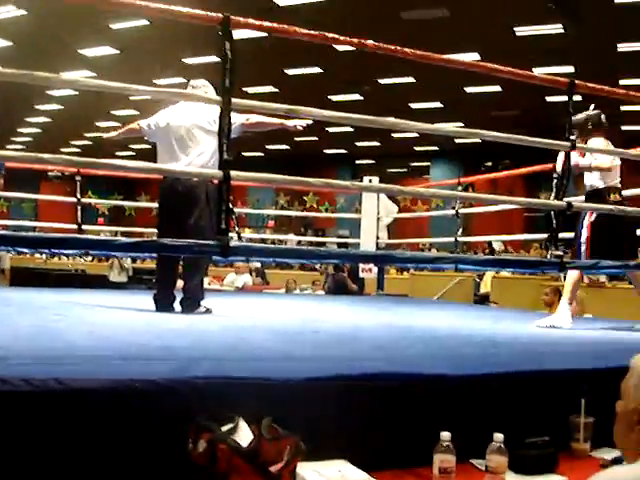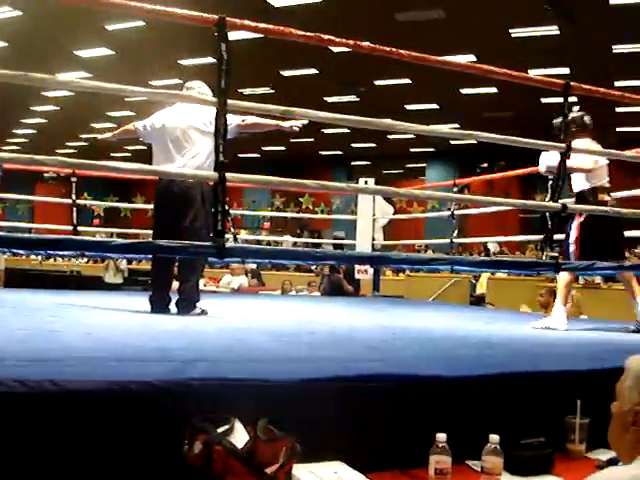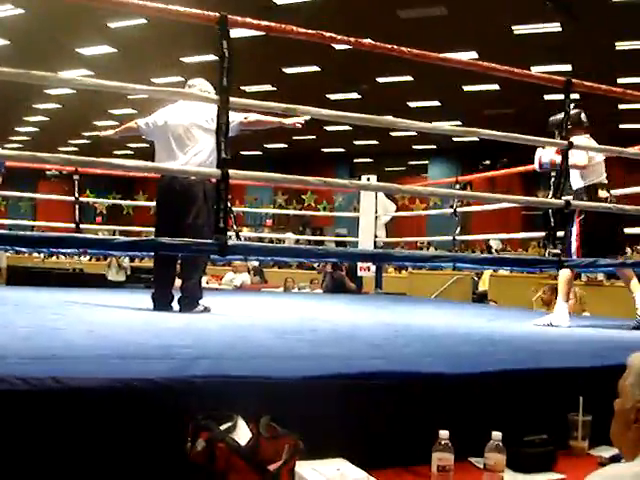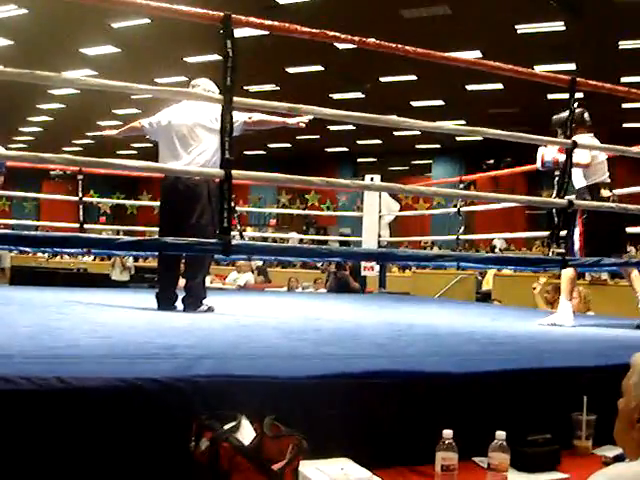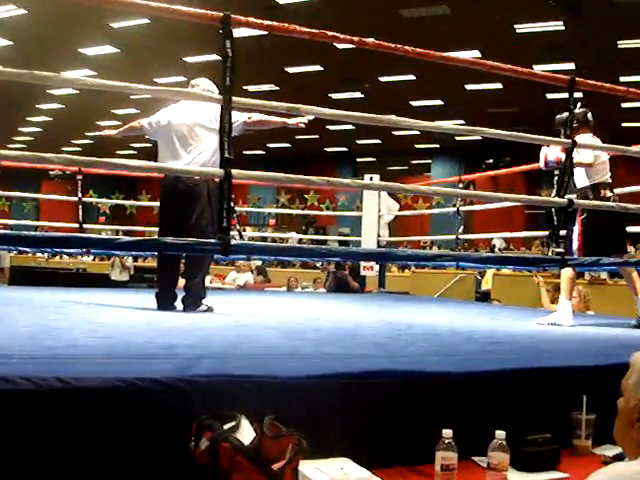
dt=0.1s
person 1, frame 1
left shoulder: (167, 114)
right shoulder: (213, 114)
left elbow: (138, 127)
right elbow: (249, 121)
left wrist: (116, 134)
right wrist: (285, 123)
left hip: (170, 184)
right hip: (199, 184)
left knee: (168, 241)
right knee: (199, 242)
left ankle: (163, 301)
right ankle: (191, 302)
person 1, frame 2
left shoulder: (162, 116)
right shoulder: (209, 115)
left elbow: (134, 128)
right elbow: (245, 123)
left wrist: (111, 135)
right wrist: (281, 124)
left hip: (166, 185)
right hip: (194, 186)
left knee: (163, 242)
right knee: (194, 243)
left ankle: (159, 302)
right ankle: (187, 303)
person 1, frame 3
left shoulder: (164, 113)
right shoulder: (210, 112)
left elbow: (136, 126)
right elbow: (247, 120)
left wrist: (114, 133)
right wrist: (283, 122)
left hip: (168, 182)
right hip: (196, 183)
left knee: (165, 239)
right knee: (197, 240)
left ankle: (161, 299)
right ankle: (190, 301)
person 1, frame 4
left shoulder: (168, 114)
right shoulder: (214, 112)
left elbow: (140, 126)
right elbow: (251, 120)
left wrist: (117, 133)
right wrist: (287, 121)
left hip: (172, 182)
right hip: (200, 183)
left knee: (169, 239)
right knee: (200, 240)
left ankle: (165, 299)
right ankle: (194, 300)
person 1, frame 5
left shoulder: (167, 113)
right shoulder: (214, 112)
left elbow: (139, 126)
right elbow: (251, 120)
left wrist: (117, 132)
right wrist: (286, 121)
left hip: (171, 182)
right hip: (200, 182)
left knee: (169, 239)
right knee: (200, 240)
left ankle: (164, 299)
right ankle: (193, 300)
person 2, frame 1
left shoulder: (594, 143)
right shoulder: (607, 145)
left elbow: (606, 164)
left wrist: (577, 163)
right wrist: (580, 163)
left hip: (599, 206)
right hip: (616, 205)
left knee: (578, 260)
left ankle: (563, 314)
person 2, frame 2
left shoulder: (580, 145)
right shoulder: (593, 145)
left elbow: (586, 165)
left wrist: (561, 164)
right wrist: (565, 164)
left hip: (589, 206)
right hip: (606, 204)
left knee: (569, 260)
right knee: (617, 262)
left ankle: (558, 315)
person 2, frame 3
left shoulder: (577, 141)
right shoulder: (591, 142)
left elbow: (582, 162)
left wrist: (556, 160)
right wrist: (559, 158)
left hip: (589, 203)
right hip: (605, 201)
left knee: (569, 257)
right knee: (617, 258)
left ankle: (560, 312)
person 2, frame 4
left shoulder: (580, 140)
right shoulder: (594, 141)
left elbow: (584, 160)
left wrist: (559, 159)
right wrist: (562, 157)
left hip: (591, 202)
right hip: (608, 200)
left knee: (572, 256)
right knee: (620, 257)
left ankle: (564, 311)
person 2, frame 5
left shoulder: (583, 139)
right shoulder: (597, 141)
left elbow: (588, 160)
left wrist: (562, 158)
right wrist: (566, 157)
left hip: (592, 202)
right hip: (609, 201)
left knee: (571, 256)
right knee: (620, 257)
left ankle: (563, 310)
